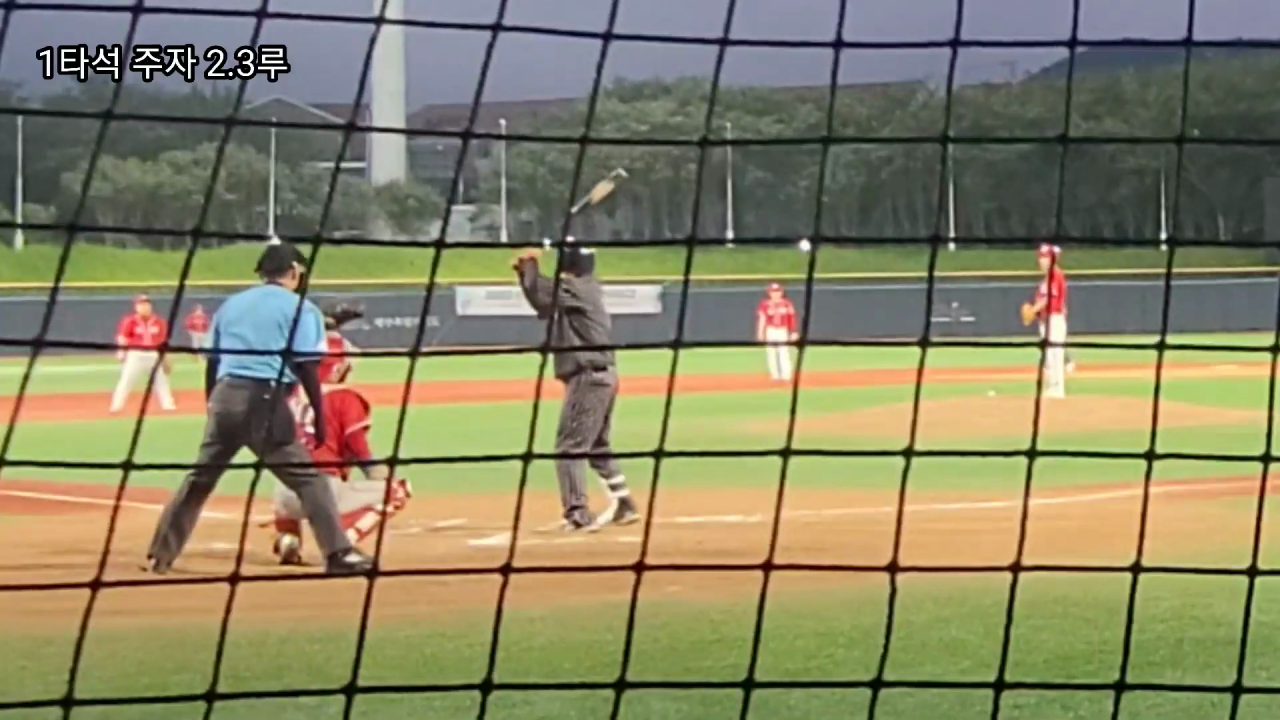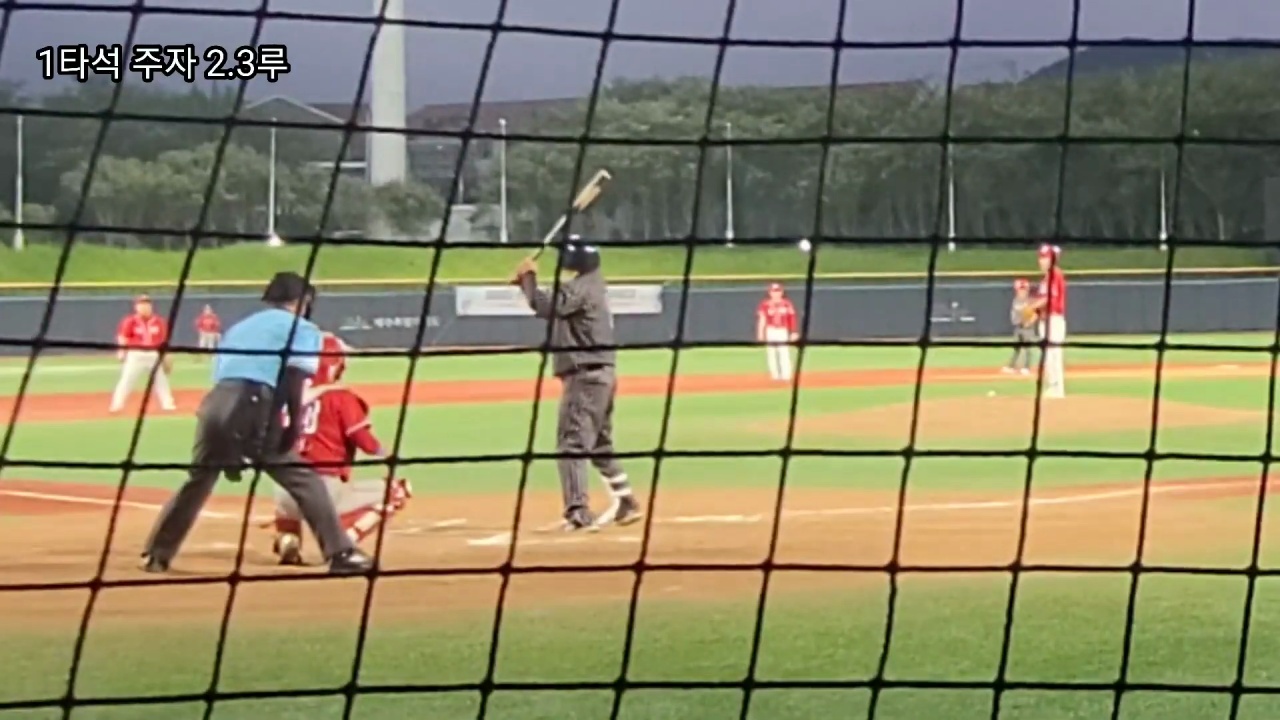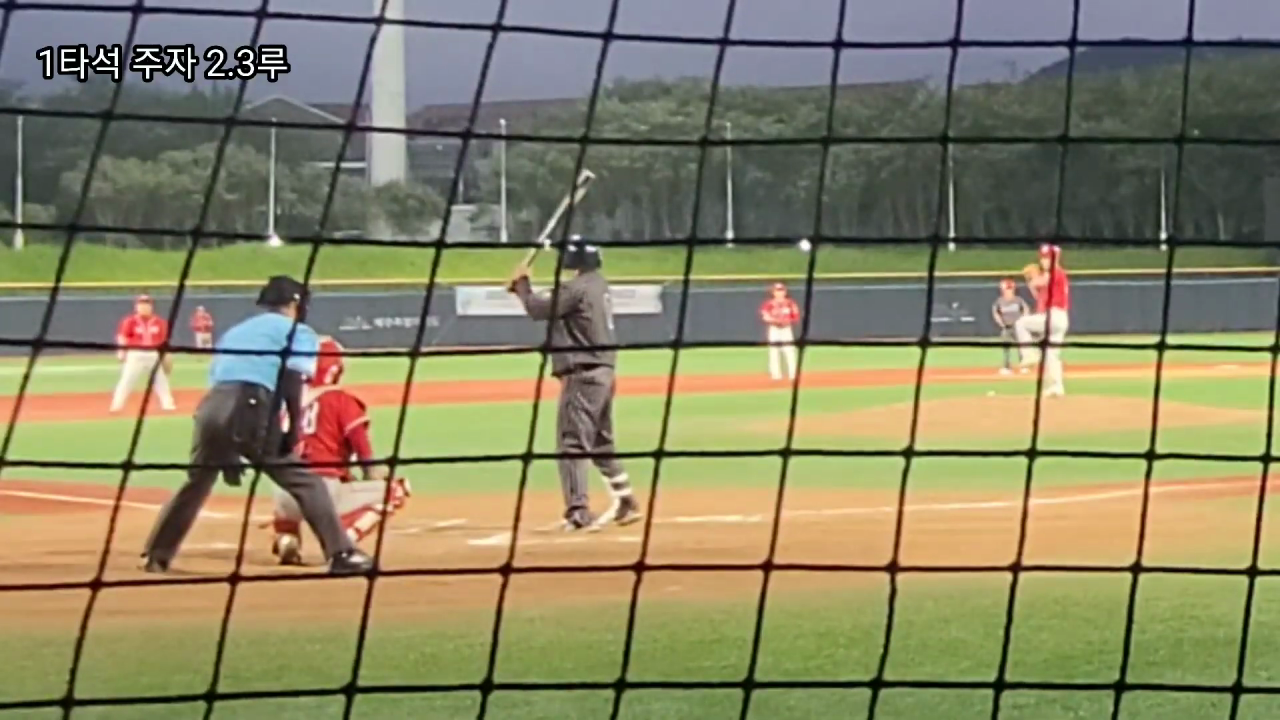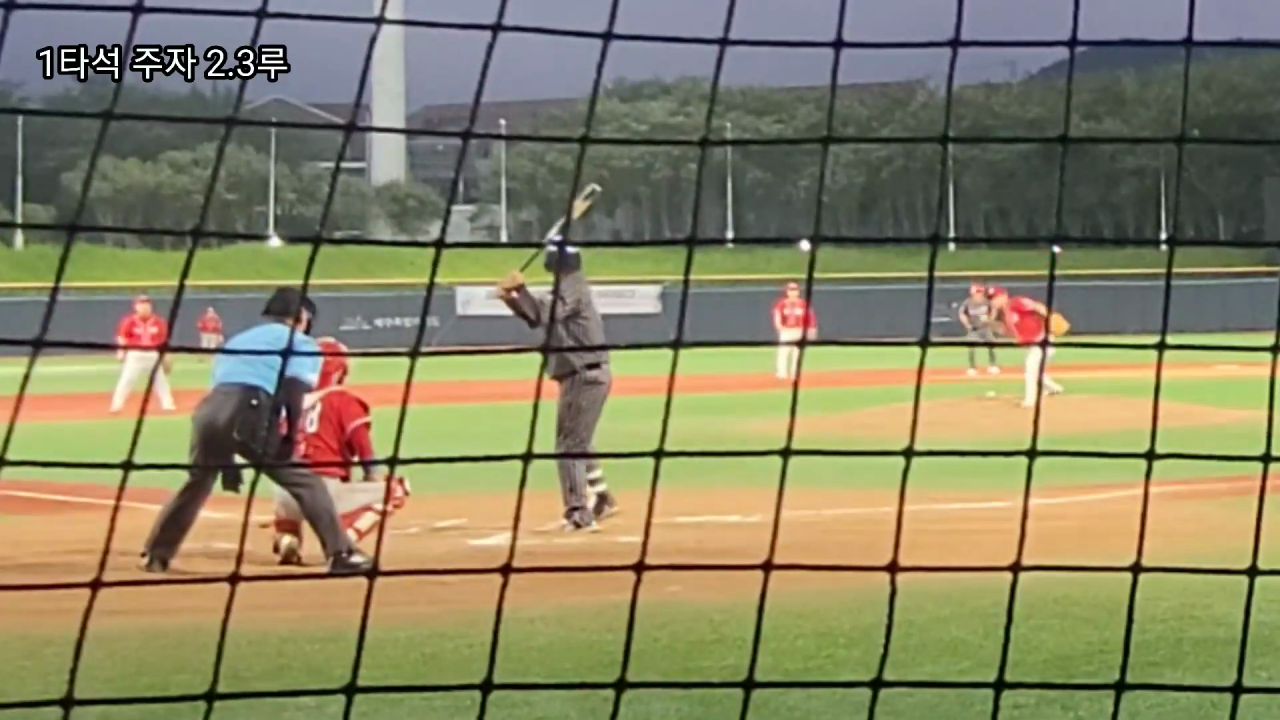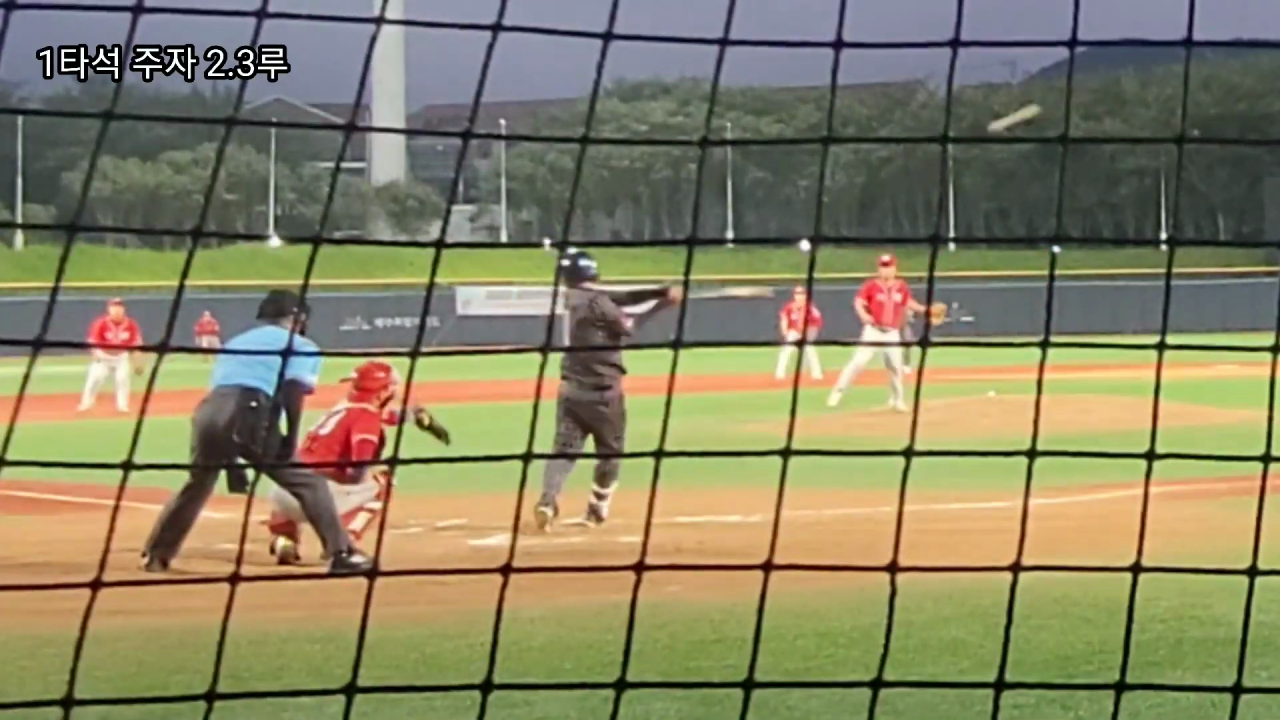
dt=1s
person 1, frame 1
left shoulder: (230, 304)
right shoulder: (301, 308)
left elbow: (212, 364)
right elbow: (307, 366)
left wrist: (214, 410)
left hip: (225, 397)
right hip: (265, 399)
left knee: (199, 480)
right knee: (308, 478)
left ankle: (159, 554)
right ankle: (339, 553)
person 1, frame 2
left shoulder: (238, 327)
right shoulder: (302, 328)
right elbow: (294, 372)
left wrist: (230, 449)
right wrist: (295, 421)
left hip: (215, 403)
right hip: (253, 405)
left knee: (197, 482)
right knee: (305, 480)
left ankle: (155, 555)
right ankle: (340, 553)
person 1, frame 3
left shoulder: (233, 331)
right shoulder: (296, 331)
right elbow: (291, 377)
left wrist: (228, 454)
right wrist: (295, 426)
left hip: (211, 408)
right hip: (251, 409)
left knee: (196, 483)
right knee: (305, 481)
left ankle: (155, 555)
right ankle: (341, 554)
person 1, frame 4
left shoulder: (236, 340)
right shoulder: (301, 342)
right elbow: (293, 387)
left wrist: (227, 460)
right wrist: (292, 434)
left hip: (210, 410)
right hip: (250, 412)
left knee: (196, 484)
right knee: (306, 482)
left ankle: (155, 555)
right ankle: (341, 554)
person 1, frame 5
left shoulder: (234, 342)
right shoulder: (298, 344)
right elbow: (293, 391)
left wrist: (231, 459)
right wrist: (292, 436)
left hip: (208, 413)
right hip: (250, 414)
left knee: (197, 485)
right knee: (308, 482)
left ankle: (155, 554)
right ankle: (342, 554)
person 2, frame 1
left shoulder: (579, 288)
right shoulder: (580, 289)
left elbow: (541, 289)
right elbow: (543, 305)
left wrist: (530, 263)
right wrist: (524, 272)
left hip: (589, 378)
right hip: (599, 377)
left knee: (569, 447)
right knee: (596, 446)
left ankle: (579, 515)
right ankle: (623, 506)
person 2, frame 2
left shoulder: (580, 288)
right shoulder: (591, 284)
left elbow: (543, 306)
right elbow: (554, 306)
left wrist: (529, 275)
right wrist: (526, 283)
left hip: (585, 376)
right hip: (601, 374)
left knee: (572, 445)
right knee: (600, 444)
left ankle: (579, 513)
right ankle: (626, 504)
person 2, frame 3
left shoulder: (577, 287)
right shoulder: (597, 284)
left elbow: (538, 310)
right elbow: (554, 306)
left wrist: (523, 281)
right wrist: (521, 290)
left hip: (583, 375)
right hip: (602, 373)
left knee: (571, 444)
right knee: (602, 443)
left ankle: (579, 513)
right ankle: (626, 503)
person 2, frame 4
left shoulder: (571, 288)
right shoulder: (570, 286)
left elbow: (542, 315)
right elbow: (539, 316)
left wrist: (520, 288)
right wrist: (511, 298)
left hip: (583, 377)
right hip: (591, 375)
left knee: (569, 447)
right knee: (579, 443)
left ankle: (579, 515)
right ankle: (601, 499)
person 2, frame 5
left shoulder: (577, 298)
right shoulder: (593, 301)
left elbow: (621, 299)
right elbow: (626, 327)
left wrist: (663, 293)
right wrist: (665, 300)
left hip: (571, 390)
right hip: (601, 393)
left knee: (565, 452)
right knee: (610, 453)
left ankle: (547, 504)
right ankle: (596, 510)
person 3, frame 1
left shoulder: (293, 394)
right shoulder: (344, 397)
right elbow: (359, 448)
right wrist: (380, 477)
left hip: (288, 492)
right knee: (397, 490)
left ankle: (287, 539)
person 3, frame 2
right shoulder: (341, 397)
right elbow: (368, 444)
right wrist: (382, 451)
left hip: (287, 494)
right hip: (325, 490)
right knee: (396, 491)
left ankle: (287, 540)
person 3, frame 3
right shoulder: (339, 398)
right elbow: (360, 440)
right wrist: (370, 472)
left hip: (285, 496)
right knee: (396, 490)
left ankle: (286, 540)
person 3, frame 4
right shoulder: (343, 400)
right elbow: (360, 440)
right wrist: (372, 476)
left hip: (288, 496)
right hip: (324, 491)
right knee: (395, 490)
left ankle: (287, 539)
person 3, frame 5
left shoulder: (345, 406)
right shoulder: (367, 416)
right elbow: (359, 462)
left wrist: (417, 413)
left hip: (283, 491)
right knee: (383, 482)
left ankle: (284, 540)
